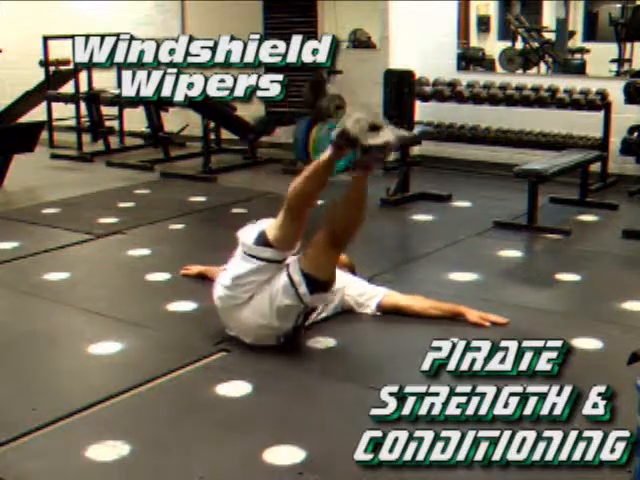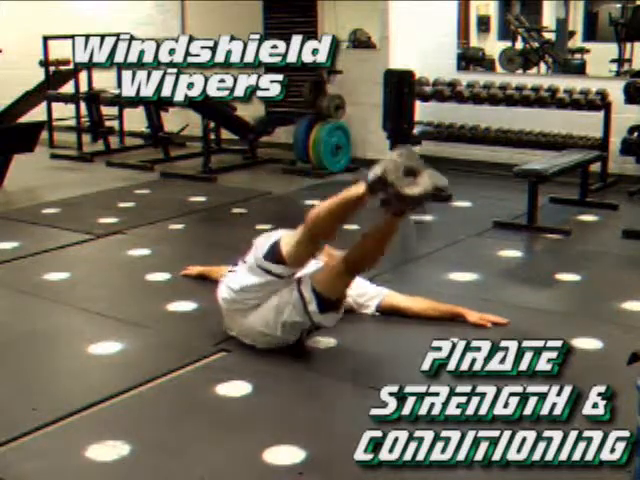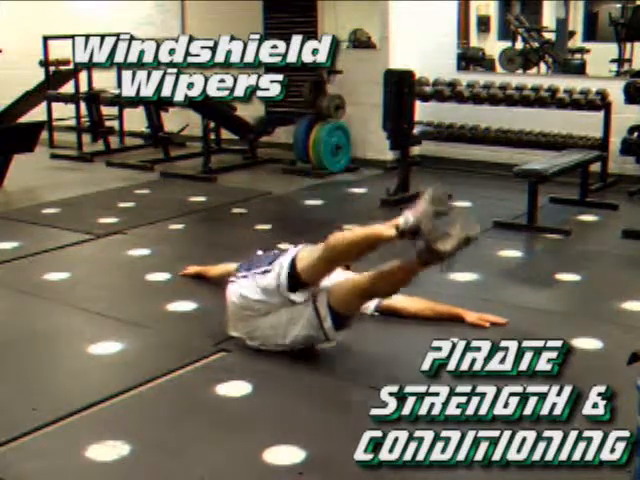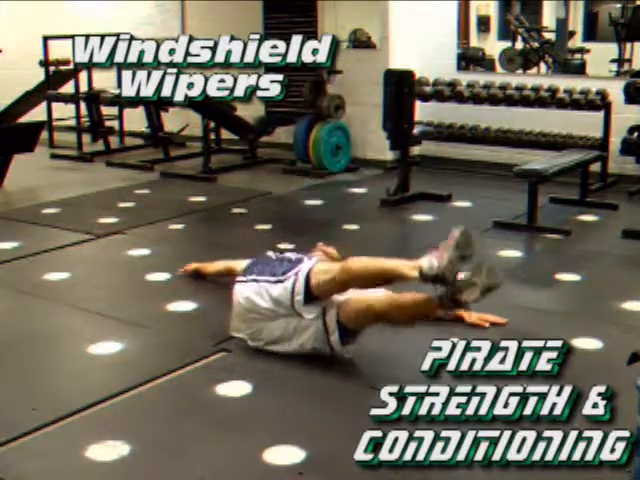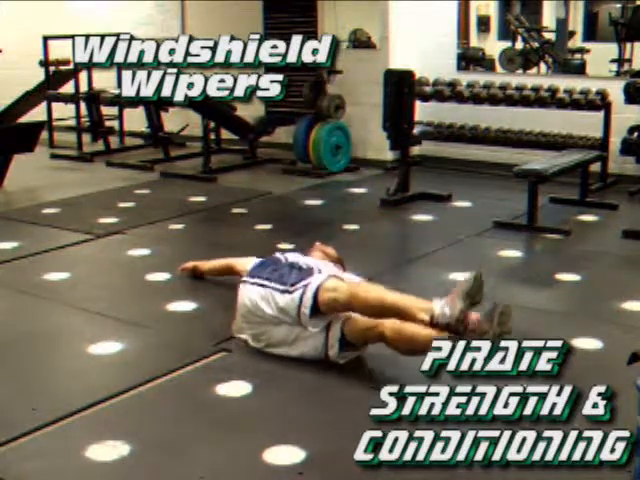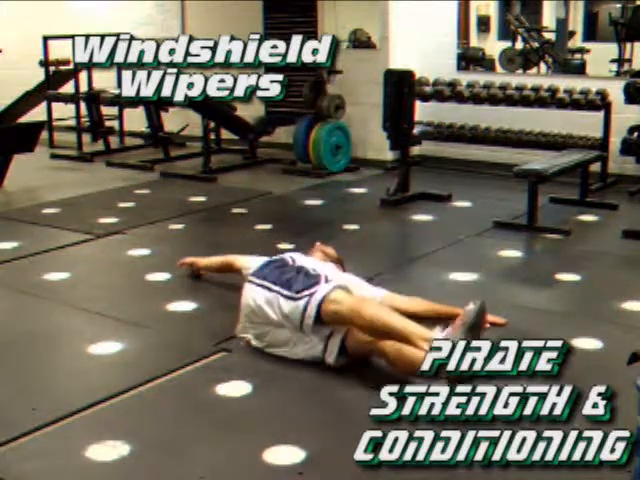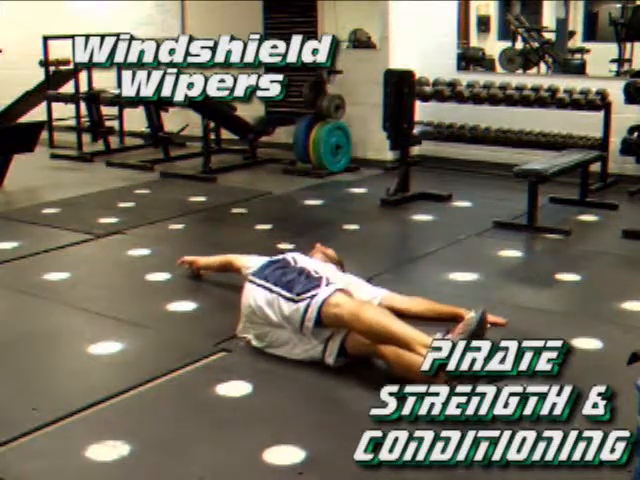
dt=0.2s
person 1, frame 1
left shoulder: (345, 284)
right shoulder: (301, 268)
left elbow: (406, 302)
left wrist: (462, 311)
right wrist: (208, 270)
left hip: (266, 322)
right hip: (236, 296)
left knee: (333, 237)
right knee: (294, 216)
left ankle: (364, 164)
right ankle: (337, 149)
person 1, frame 2
left shoulder: (347, 287)
right shoulder: (295, 264)
left elbow: (406, 303)
right elbow: (237, 270)
left wrist: (462, 312)
right wrist: (204, 269)
left hip: (271, 326)
right hip: (242, 298)
left knee: (351, 263)
right knee: (311, 233)
left ankle: (395, 205)
right ankle: (371, 185)
person 1, frame 3
left shoulder: (345, 286)
right shoulder: (295, 264)
left elbow: (405, 303)
right elbow: (233, 269)
left wrist: (462, 313)
right wrist: (204, 270)
left hip: (275, 329)
left knee: (369, 283)
right knee: (332, 248)
left ankle: (426, 252)
right ankle: (402, 226)
person 1, frame 4
left shoulder: (348, 293)
left elbow: (403, 309)
right elbow: (231, 265)
left wrist: (461, 312)
left hip: (289, 331)
left knee: (381, 305)
right knee: (344, 271)
left ankle: (451, 296)
right ankle: (425, 266)
person 1, frame 5
left shoulder: (346, 279)
right shoulder: (279, 264)
right elbow: (233, 263)
left knee: (386, 327)
right knee: (347, 292)
right ankle: (436, 311)
person 1, frame 6
left shoulder: (351, 283)
right shoulder: (284, 265)
left elbow: (404, 303)
right elbow: (233, 260)
left wrist: (456, 311)
left knee: (383, 340)
right knee: (349, 306)
right ankle: (437, 340)
person 1, frame 7
left shoulder: (350, 283)
right shoulder: (287, 263)
left elbow: (405, 304)
right elbow: (233, 260)
left wrist: (460, 313)
left hip: (300, 336)
left knee: (382, 345)
right knee: (347, 308)
right ankle: (435, 348)
